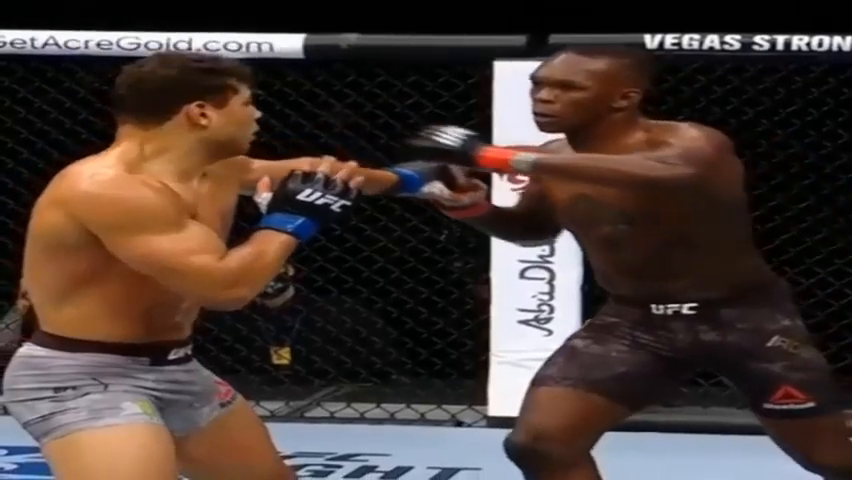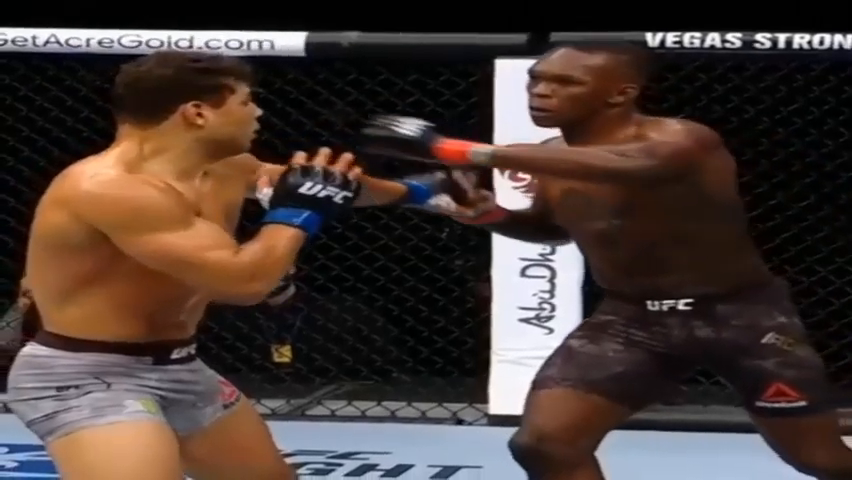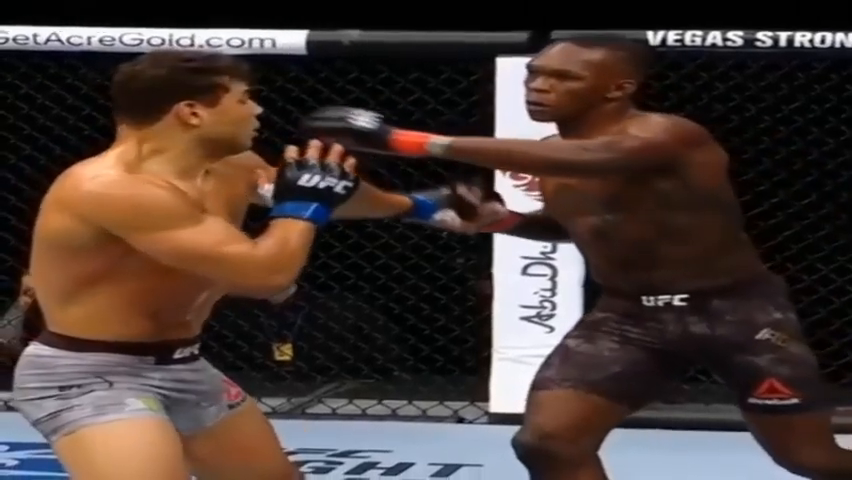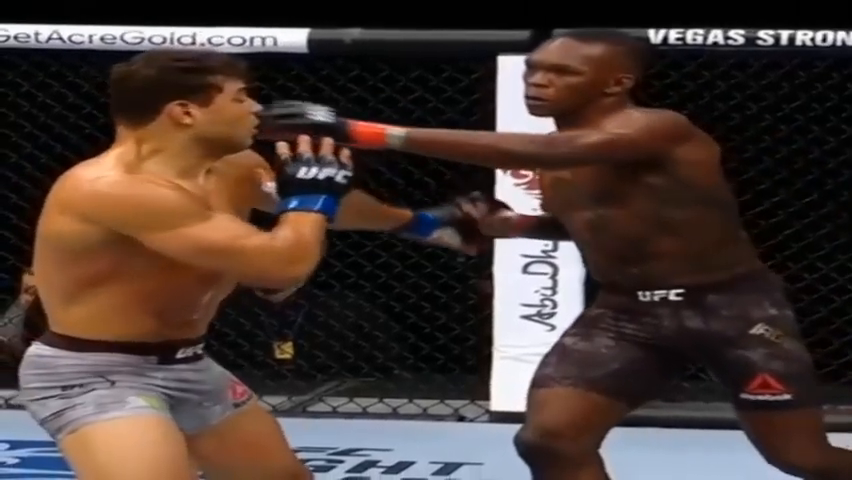
dt=0.3s
person 1, frame 1
left shoulder: (692, 143)
right shoulder: (554, 161)
left elbow: (673, 174)
right elbow: (535, 229)
left wrist: (499, 157)
right wrist: (469, 206)
left hip: (743, 314)
right hip: (630, 319)
right knee: (538, 442)
person 1, frame 2
left shoulder: (682, 138)
right shoulder: (553, 158)
left elbow: (633, 166)
right elbow: (553, 226)
left wrist: (451, 150)
right wrist: (485, 212)
left hip: (739, 312)
right hip: (627, 318)
person 1, frame 3
left shoulder: (670, 135)
right shoulder: (552, 156)
left elbow: (591, 160)
left wrist: (408, 140)
right wrist: (500, 219)
left hip: (736, 308)
right hip: (625, 315)
person 1, frame 4
left shoulder: (659, 130)
right shoulder: (555, 157)
left elbow: (548, 152)
left wrist: (369, 134)
right wrist: (513, 224)
left hip: (730, 304)
right hip: (622, 312)
person 2, frame 1
left shoulder: (217, 168)
right shoulder: (107, 190)
left elbow: (300, 170)
right elbow: (227, 286)
left wrist: (401, 181)
right wrist: (292, 219)
left hip: (174, 369)
right hip: (81, 379)
person 2, frame 2
left shoulder: (224, 167)
right shoulder: (108, 190)
left elbow: (316, 178)
right elbow: (245, 280)
left wrist: (412, 191)
right wrist: (297, 212)
left hip: (179, 368)
right hip: (86, 377)
person 2, frame 3
left shoulder: (230, 169)
right shoulder: (110, 190)
left elbow: (333, 193)
right elbow: (265, 273)
left wrist: (417, 206)
right wrist: (303, 204)
left hip: (181, 367)
right hip: (89, 376)
person 2, frame 4
left shoulder: (232, 168)
right shoulder: (111, 190)
left elbow: (331, 204)
right elbow: (283, 264)
left wrist: (418, 222)
right wrist: (310, 196)
left hip: (188, 366)
